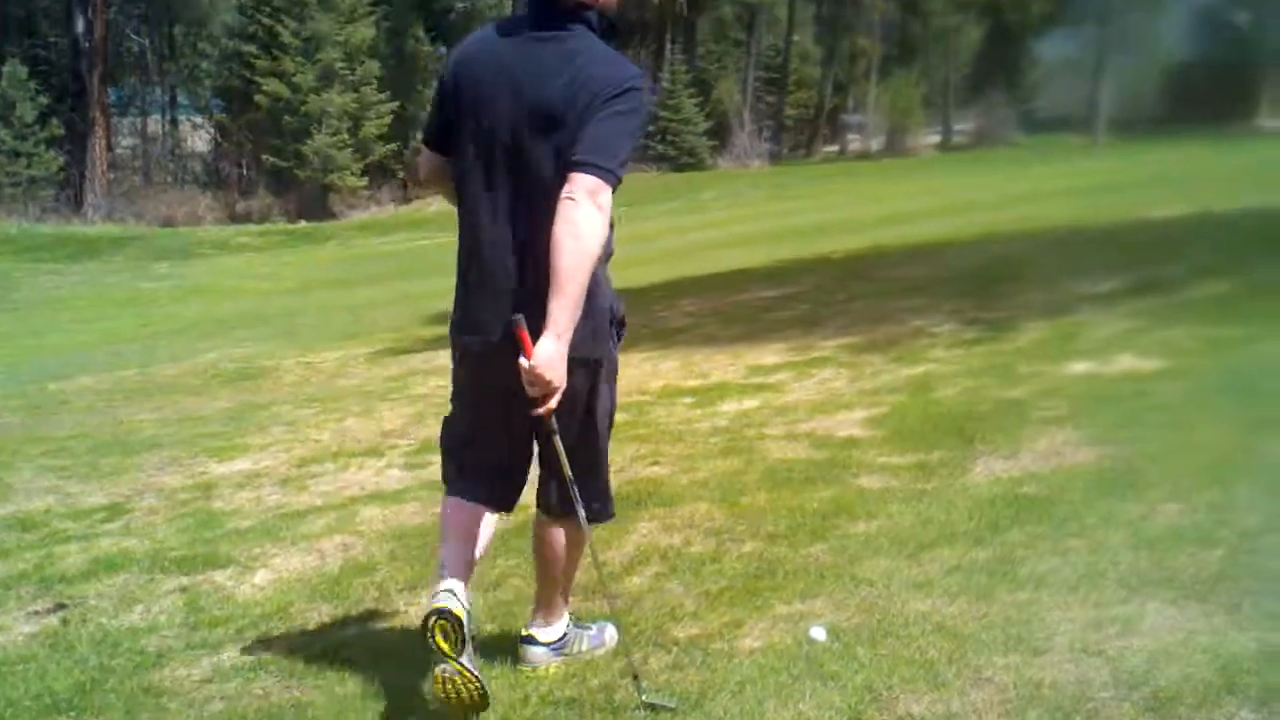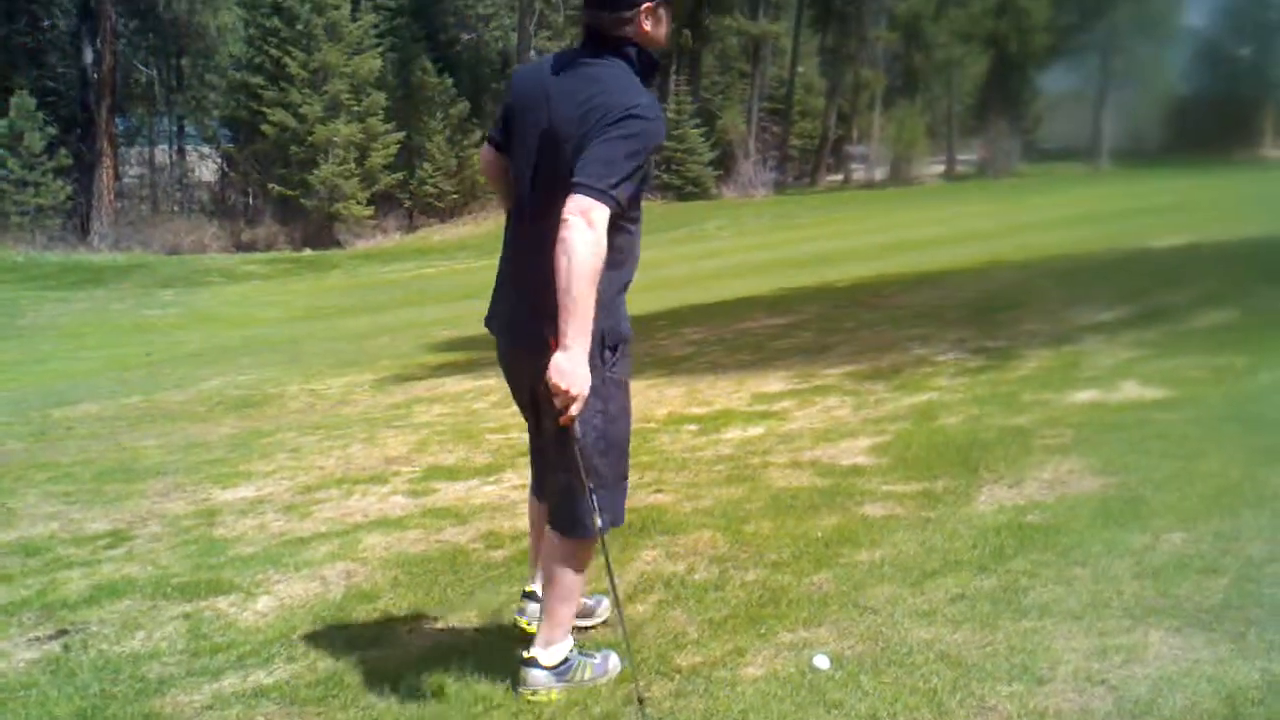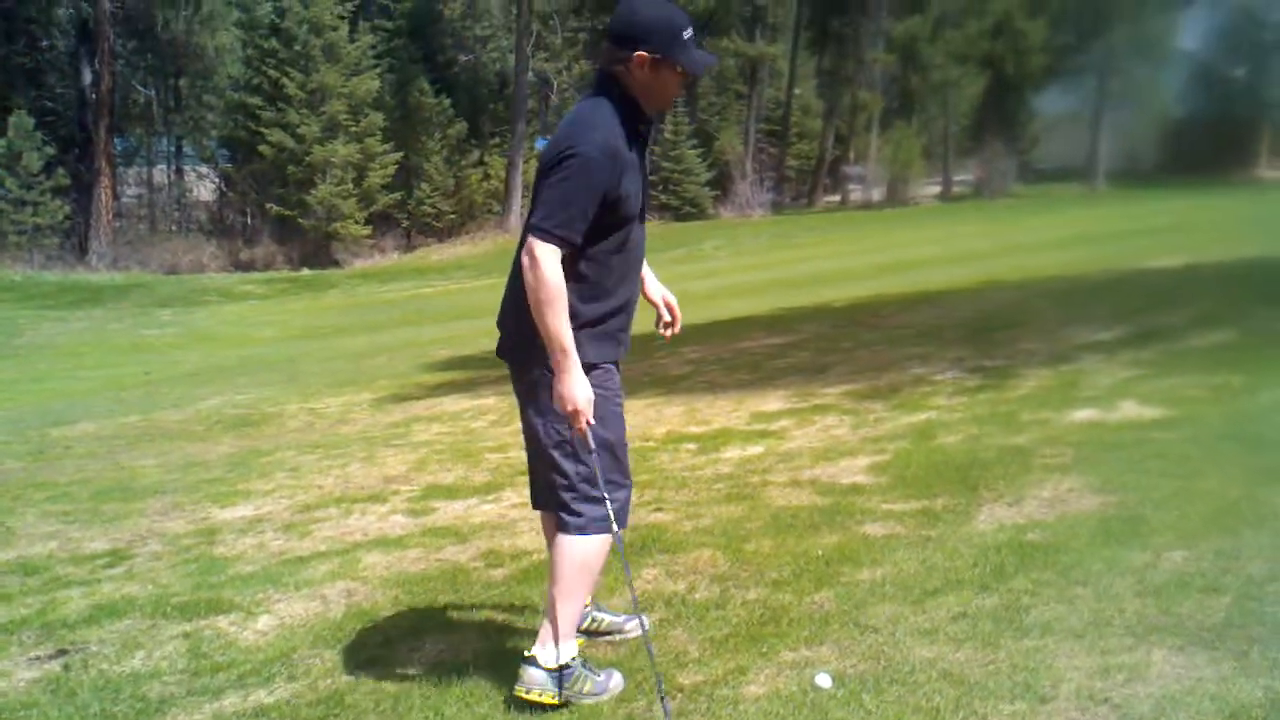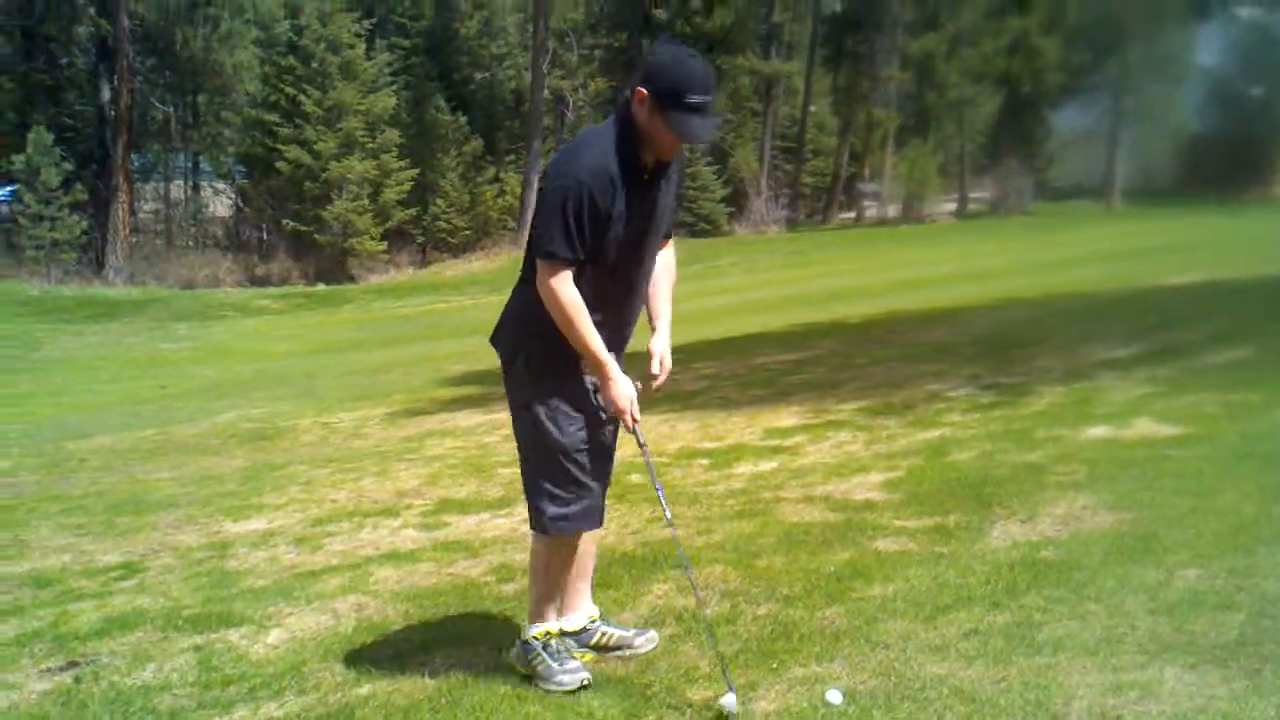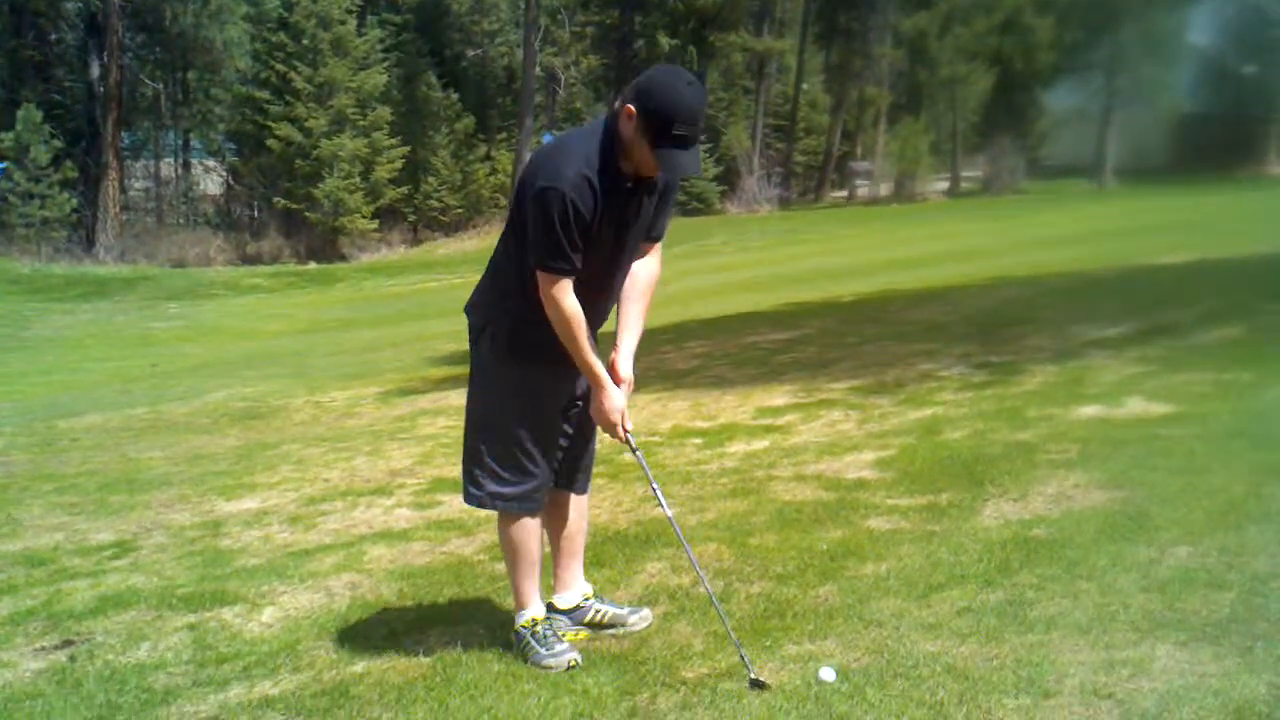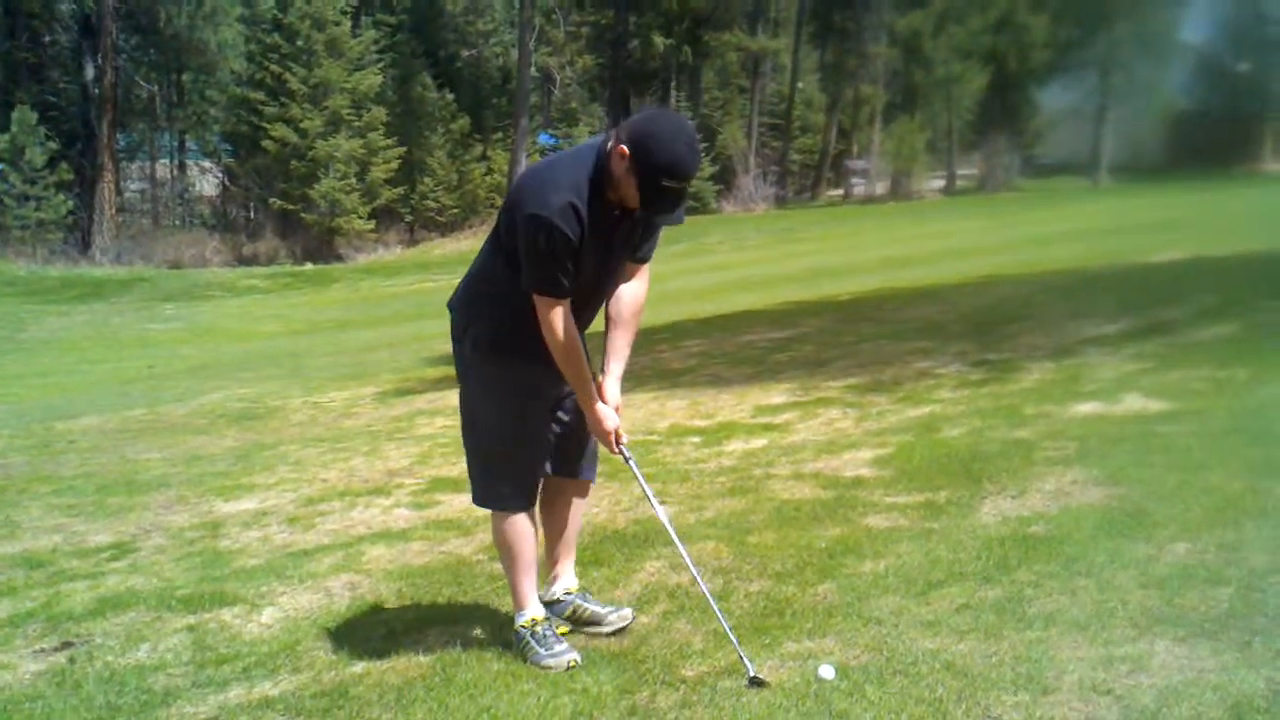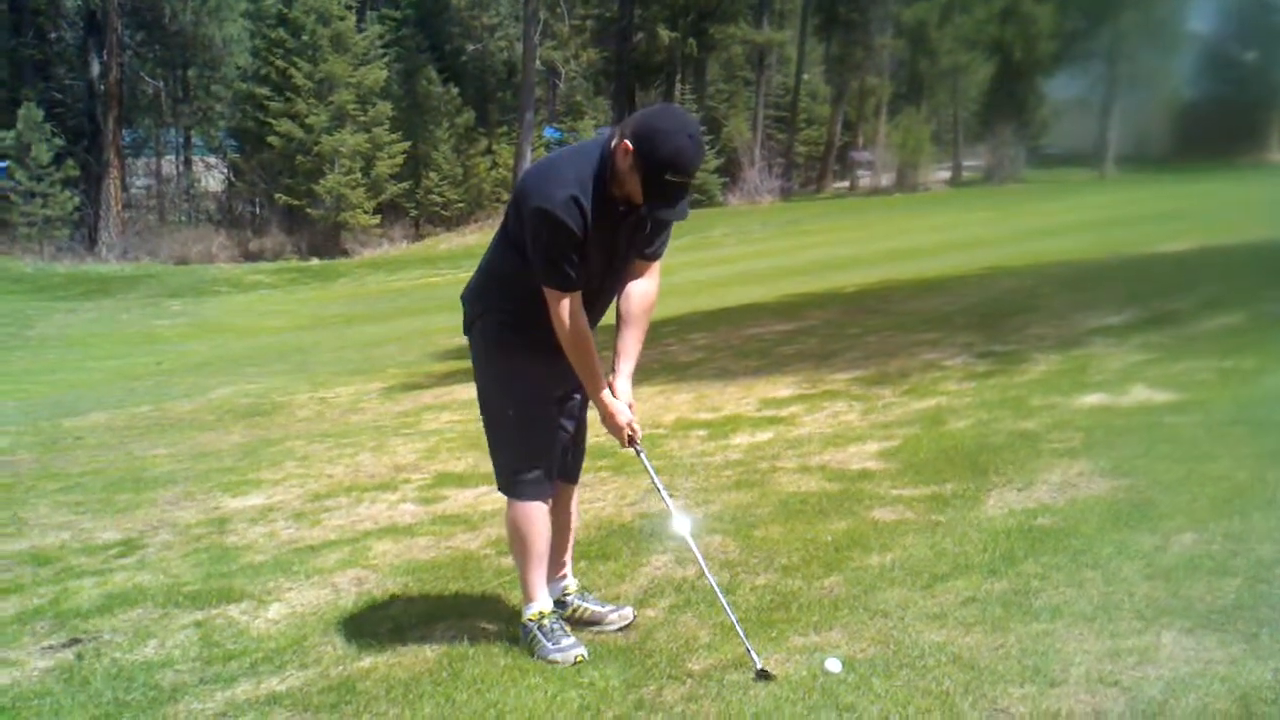
dt=0.3s
person 1, frame 1
right shoulder: (617, 81)
left elbow: (433, 167)
right elbow: (583, 210)
right wrist: (557, 339)
left hip: (479, 318)
right hip: (564, 323)
left knee: (477, 474)
right knee: (569, 484)
left ankle: (449, 598)
right ankle: (548, 629)
person 1, frame 2
left shoulder: (535, 76)
right shoulder: (632, 109)
left elbow: (493, 163)
right elbow: (583, 223)
right wrist: (575, 349)
left hip: (516, 318)
right hip: (577, 332)
left knee: (553, 464)
right knee: (582, 489)
left ankle: (545, 596)
right ankle: (549, 656)
person 1, frame 3
left shoulder: (623, 127)
right shoulder: (594, 145)
right elbow: (539, 258)
left wrist: (648, 280)
right wrist: (568, 371)
left hip: (590, 339)
right hip: (560, 346)
left knee: (570, 484)
right knee: (594, 497)
left ankle: (571, 607)
right ankle: (550, 662)
person 1, frame 4
left shoulder: (663, 163)
right shoulder: (584, 170)
left elbow: (660, 247)
right elbow: (553, 281)
left wrist: (661, 332)
right wrist: (609, 374)
left hip: (594, 352)
right hip: (548, 355)
left knee: (585, 491)
right knee: (566, 497)
left ankle: (577, 619)
right ankle: (538, 634)
person 1, frame 5
left shoulder: (660, 164)
right shoulder: (564, 176)
left elbow: (645, 256)
right elbow: (555, 291)
left wrist: (623, 352)
right wrist: (598, 384)
left hip: (574, 335)
right hip: (516, 339)
left knee: (570, 470)
right knee: (520, 475)
left ankle: (572, 598)
right ankle: (530, 617)
person 1, frame 6
left shoulder: (649, 185)
right shoulder: (552, 202)
left elbow: (632, 277)
right elbow: (552, 314)
left wrist: (613, 377)
right wrist: (590, 402)
left hip: (557, 339)
right hip: (498, 339)
left knee: (573, 464)
right knee: (513, 478)
left ankle: (562, 591)
right ankle: (529, 618)
person 1, frame 7
left shoulder: (656, 181)
right shoulder: (557, 196)
left elbow: (643, 275)
right elbow: (564, 308)
left wrist: (623, 377)
right wrist: (602, 397)
left hip: (567, 334)
right hip: (510, 331)
left knee: (563, 468)
right knee: (531, 471)
left ankle: (561, 590)
right ankle: (536, 613)
